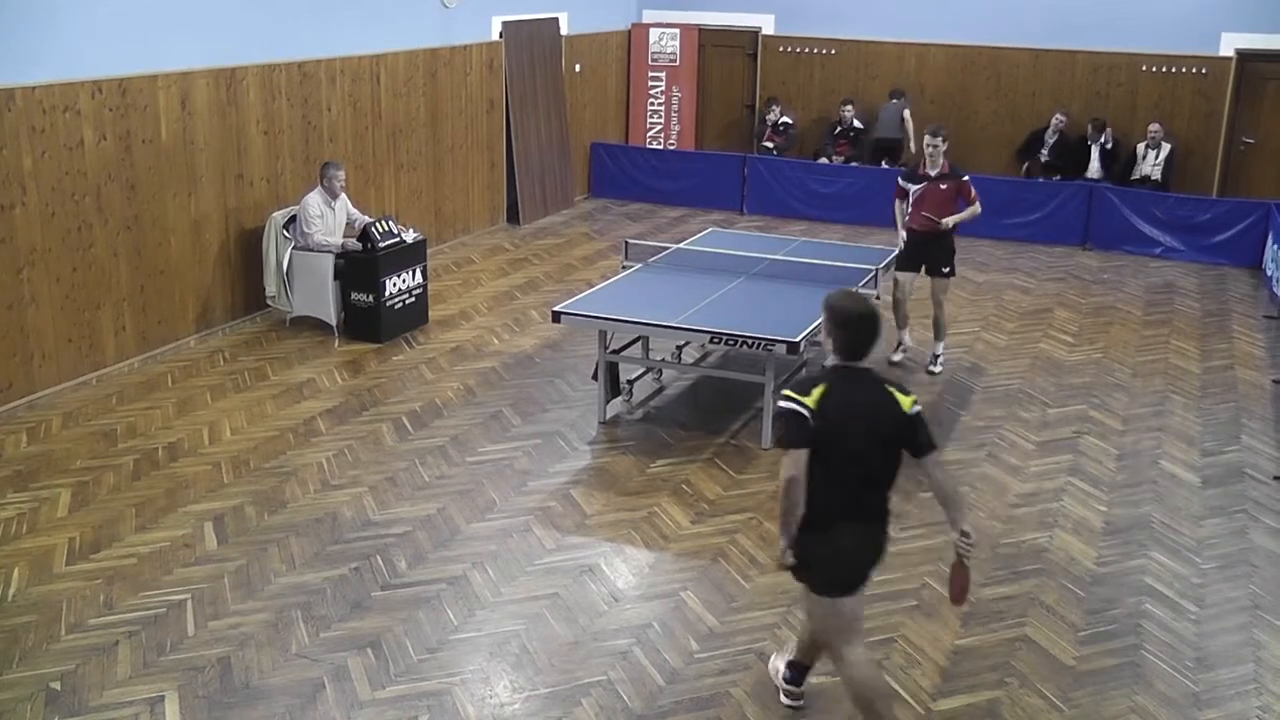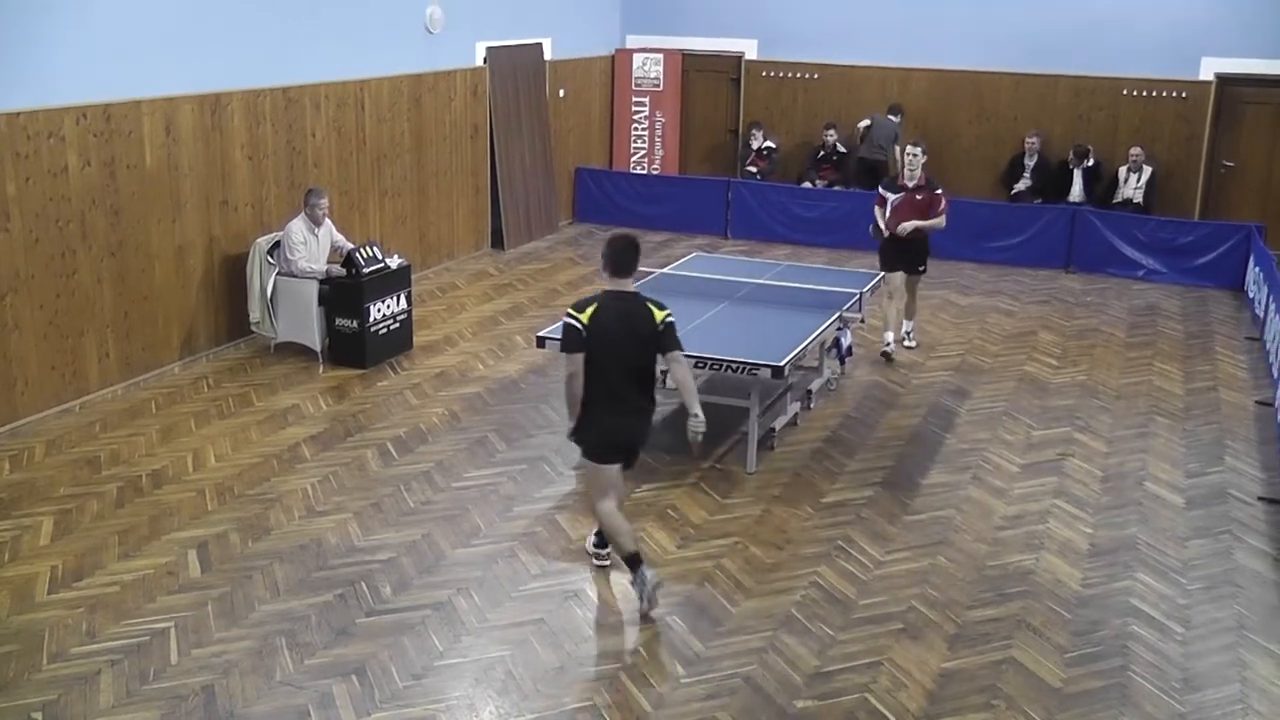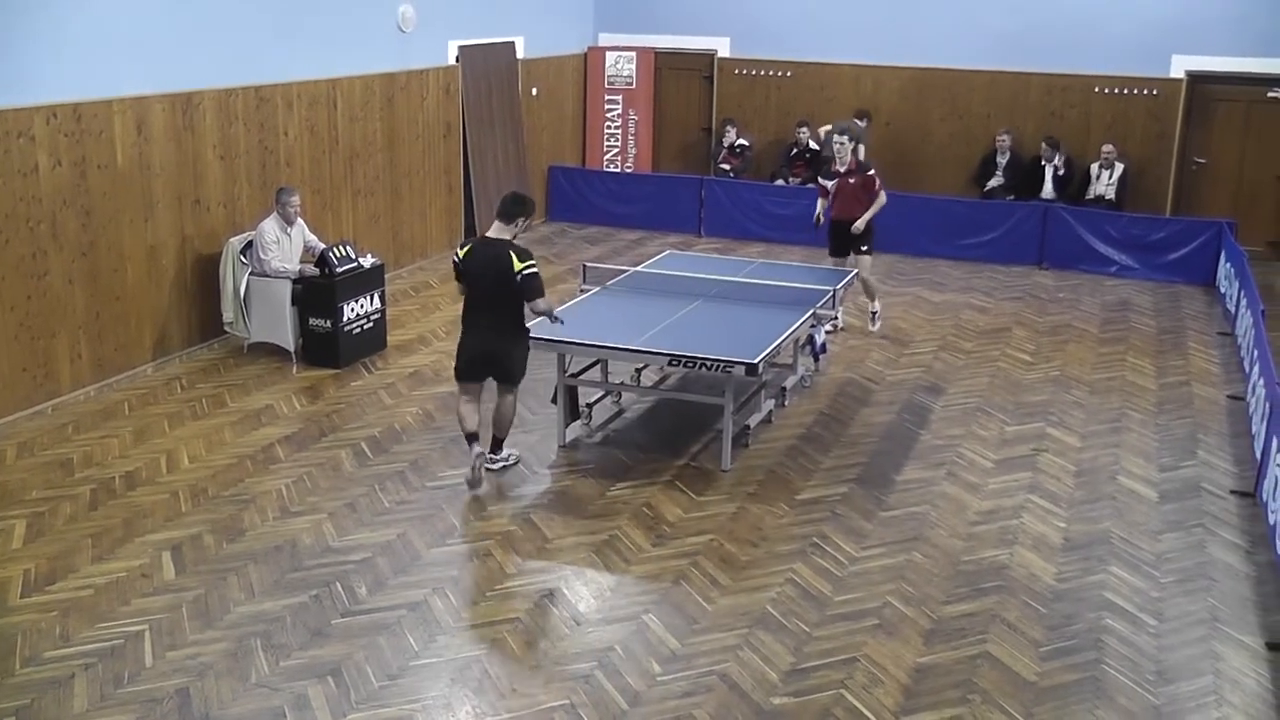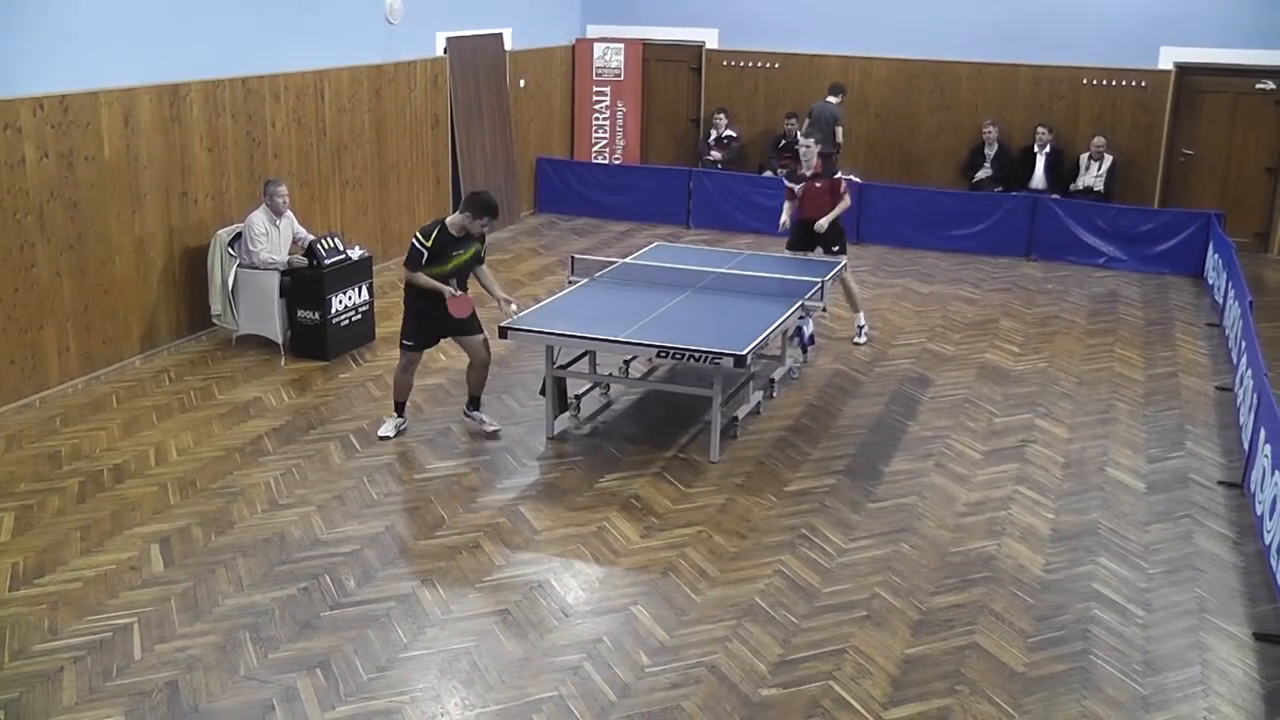
dt=1s
person 1, frame 1
left shoulder: (801, 396)
right shoulder: (897, 398)
left elbow: (792, 476)
right elbow: (935, 467)
left wrist: (786, 535)
right wrist: (959, 524)
left hip: (825, 533)
right hip: (871, 531)
left knee: (844, 648)
right knee: (829, 612)
right ankle: (794, 676)
person 1, frame 2
left shoulder: (580, 313)
right shoulder: (656, 312)
left elbow: (572, 374)
right elbow: (678, 364)
left wrist: (574, 418)
right wrist: (695, 413)
left hip: (599, 420)
right hip: (638, 418)
left knee: (604, 503)
right knee: (614, 485)
left ankle: (640, 571)
right ankle: (602, 546)
person 1, frame 3
left shoulder: (466, 250)
right shoulder: (521, 259)
right elbow: (539, 306)
right wrist: (551, 314)
left hip: (472, 338)
right hip: (507, 340)
left knee: (467, 397)
right knee: (506, 393)
left ankle: (474, 448)
right ankle: (495, 453)
person 1, frame 4
left shoulder: (476, 236)
right shoulder: (428, 236)
left elbow: (479, 267)
right elbow: (409, 273)
left wrist: (499, 295)
right wrist: (441, 288)
right hip: (422, 306)
left knee: (482, 355)
right knee: (407, 363)
left ankle: (473, 409)
right ankle: (398, 417)
person 2, frame 1
left shoulder: (957, 178)
right shoulder: (910, 174)
left elbow: (976, 208)
right elbow: (900, 201)
left wrist: (954, 219)
right wrist: (900, 229)
left hip: (941, 241)
right hip: (913, 239)
left knee: (938, 301)
right knee: (899, 296)
left ankle: (938, 353)
right ankle: (903, 340)
person 2, frame 2
left shoulder: (932, 189)
right shoulder: (889, 184)
left elbow: (941, 222)
right elbow: (878, 207)
left wrist: (915, 224)
right wrist: (881, 224)
left hip: (916, 244)
right hip: (892, 242)
left knee: (911, 291)
right knee: (891, 292)
left ankle: (907, 330)
right ankle: (889, 342)
person 2, frame 3
left shoulder: (864, 170)
right shoulder: (826, 173)
left elbow: (881, 198)
right elbow: (823, 198)
left wrist: (865, 219)
right wrist: (819, 212)
left hip: (859, 226)
right hip: (837, 226)
left knee: (863, 275)
left ankle: (875, 306)
right ankle: (837, 317)
person 2, frame 4
left shoulder: (830, 173)
right shoulder: (791, 176)
left elbow: (846, 200)
left wrist: (828, 218)
right wrist: (785, 215)
left hip: (829, 227)
right hip: (803, 225)
left knee: (843, 276)
left ankle: (861, 324)
